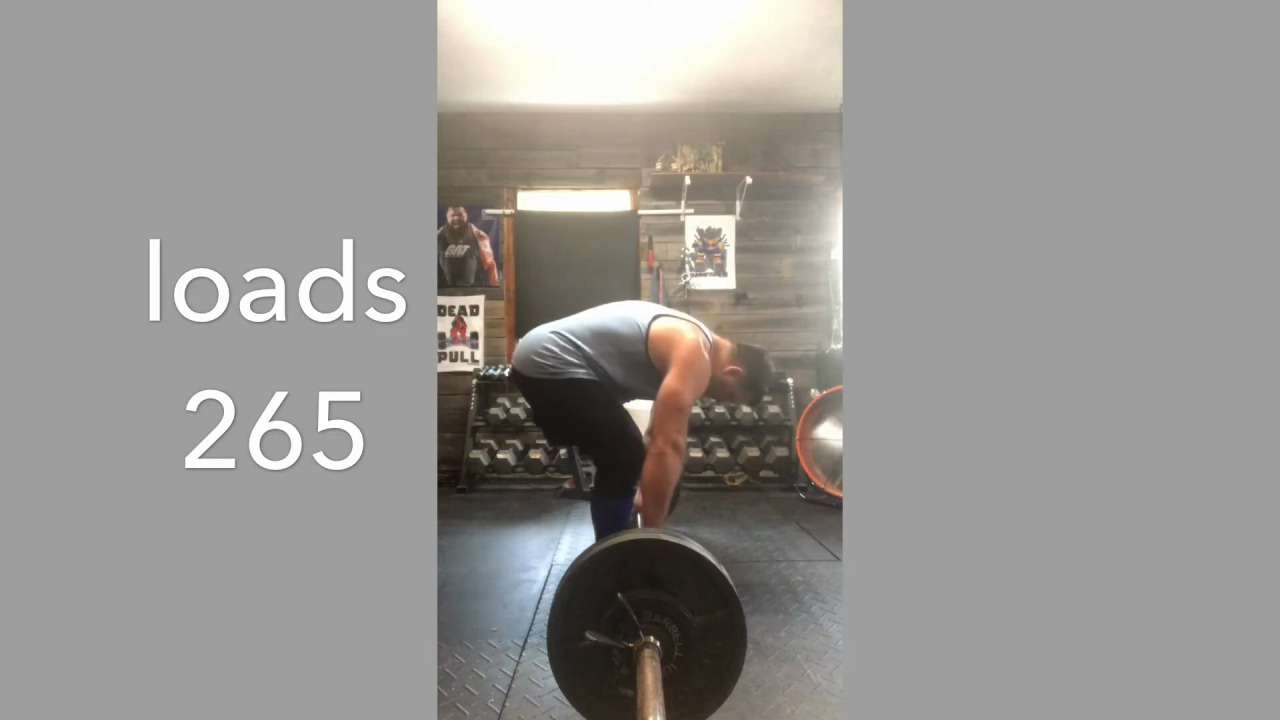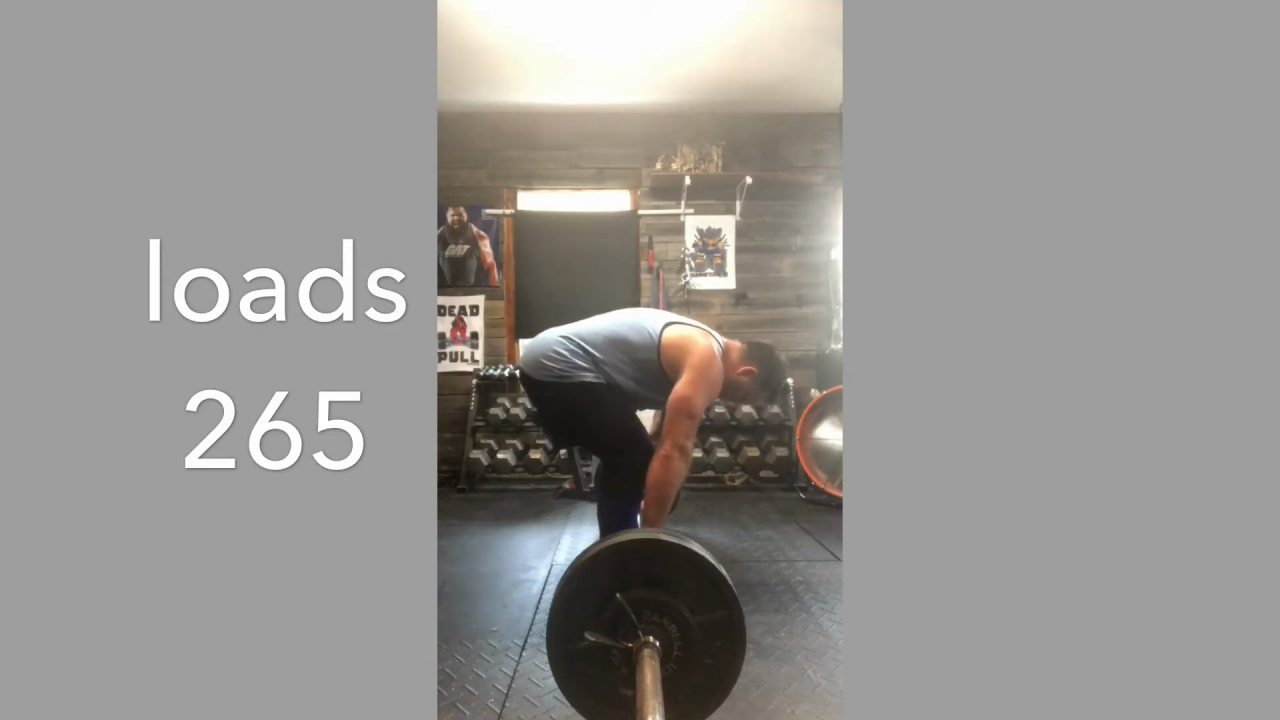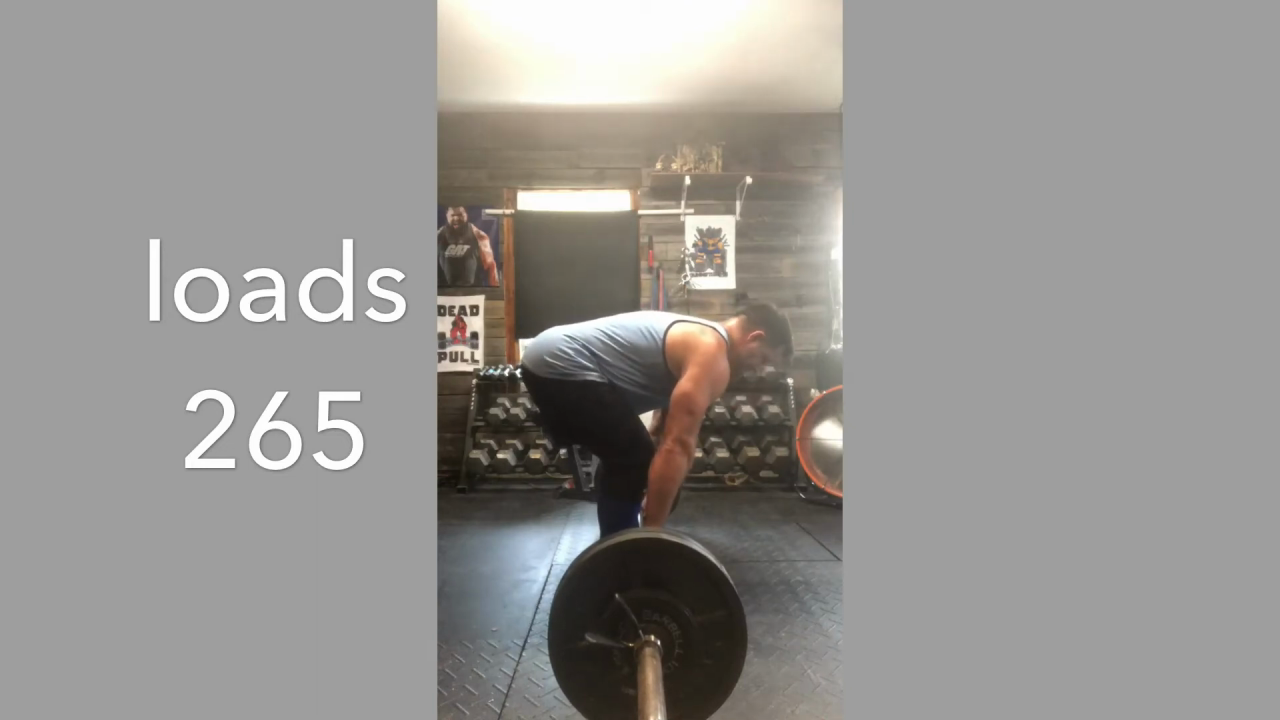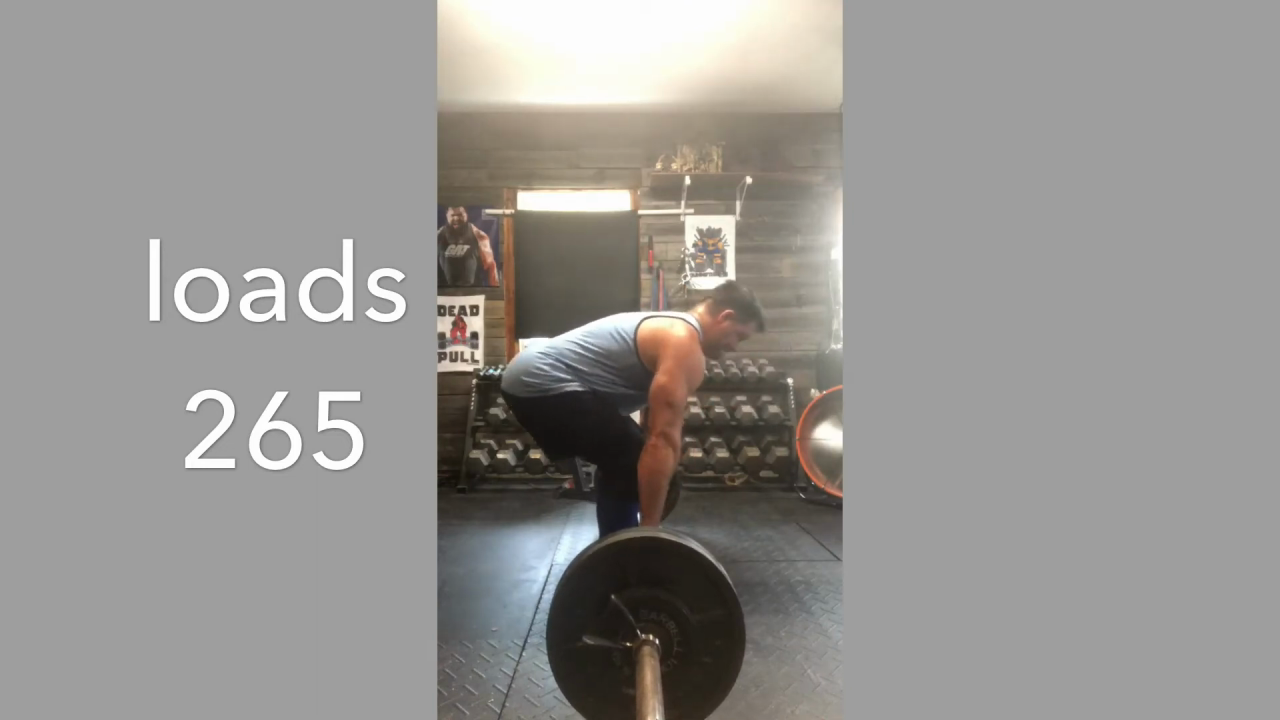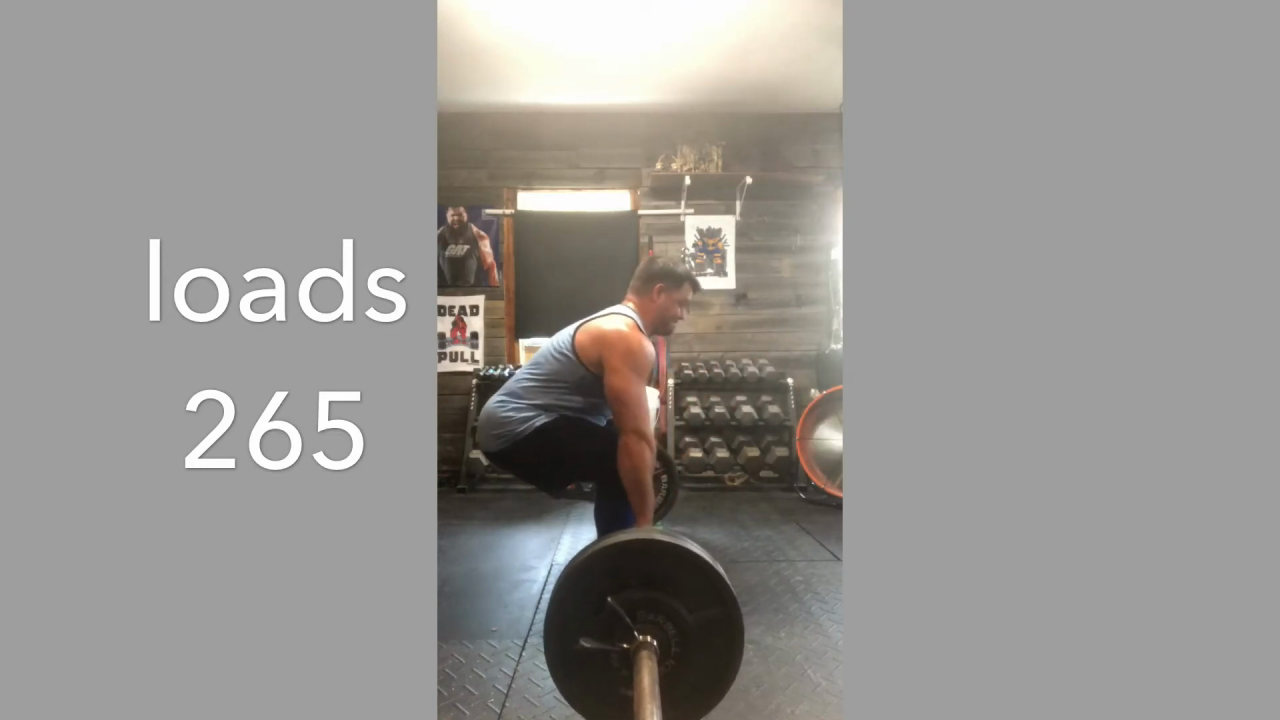
dt=1s
person 1, frame 1
left shoulder: (690, 340)
right shoulder: (695, 355)
left elbow: (658, 436)
right elbow: (668, 447)
left wrist: (643, 490)
left hip: (537, 357)
right hip: (550, 364)
left knee: (619, 457)
right knee: (624, 459)
person 1, frame 2
left shoulder: (698, 344)
right shoulder: (707, 361)
left elbow: (666, 442)
right elbow: (675, 451)
left wrist: (649, 495)
left hip: (544, 359)
right hip: (558, 368)
left knee: (624, 458)
right knee: (634, 460)
person 1, frame 3
left shoulder: (699, 337)
right shoulder: (711, 353)
left elbow: (665, 433)
right elbow: (678, 446)
right wrist: (652, 530)
left hip: (546, 358)
right hip: (561, 366)
left knee: (624, 458)
right knee: (634, 461)
person 1, frame 4
left shoulder: (673, 329)
right shoulder: (685, 346)
left elbow: (655, 430)
right elbow: (664, 440)
right wrist: (649, 527)
left hip: (532, 375)
right hip: (540, 383)
left knee: (624, 459)
right knee: (630, 463)
person 1, frame 5
left shoulder: (618, 326)
right shoulder: (627, 338)
left elbow: (628, 430)
right elbow: (636, 436)
right wrist: (644, 524)
left hip: (515, 420)
right hip: (515, 429)
left knee: (617, 464)
right knee: (623, 468)
